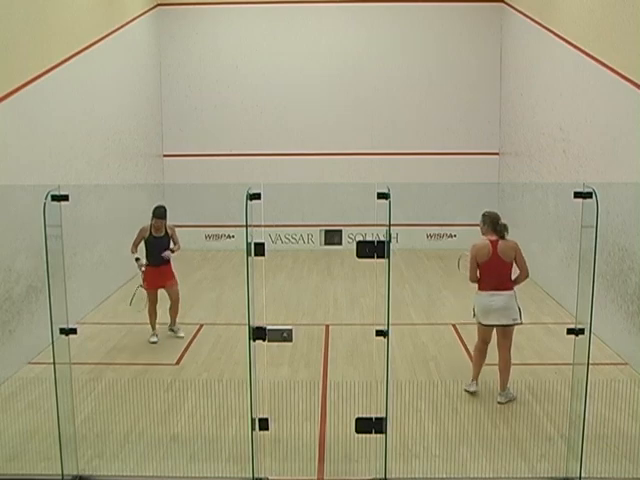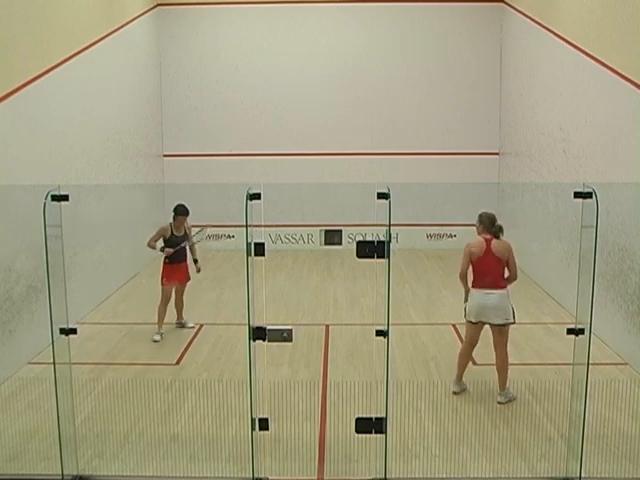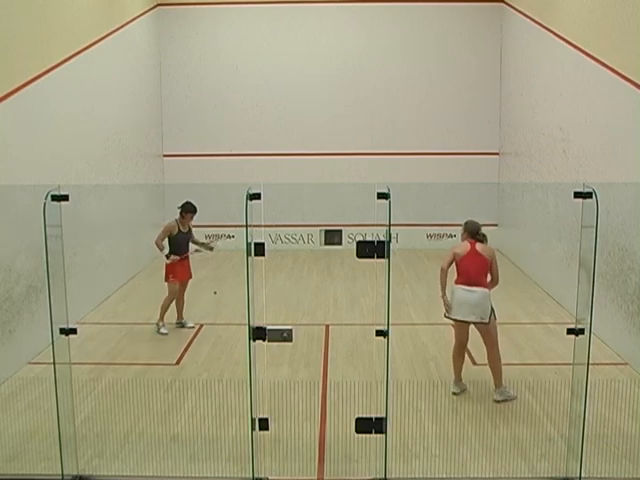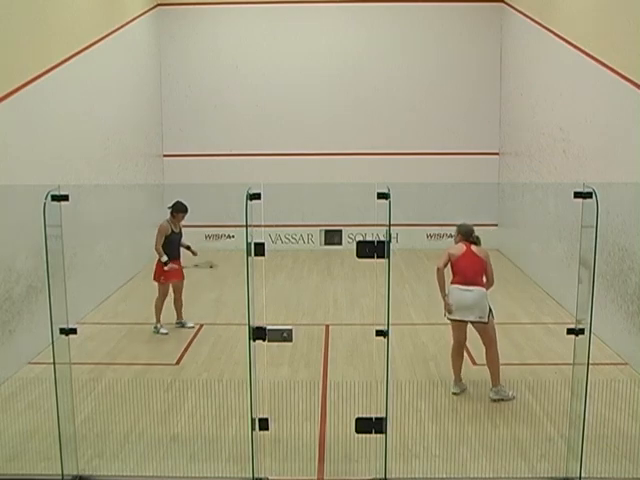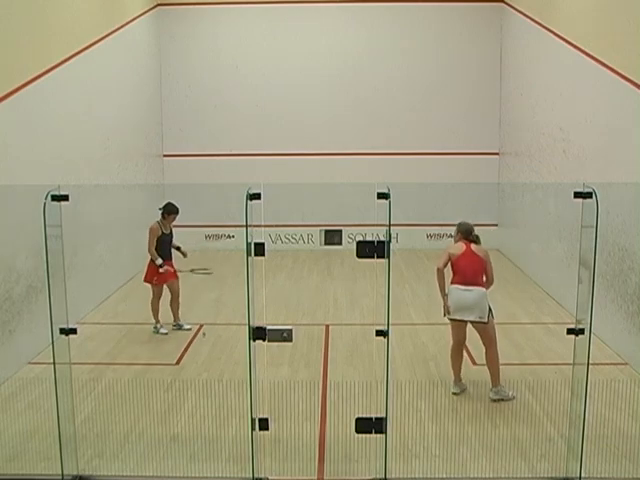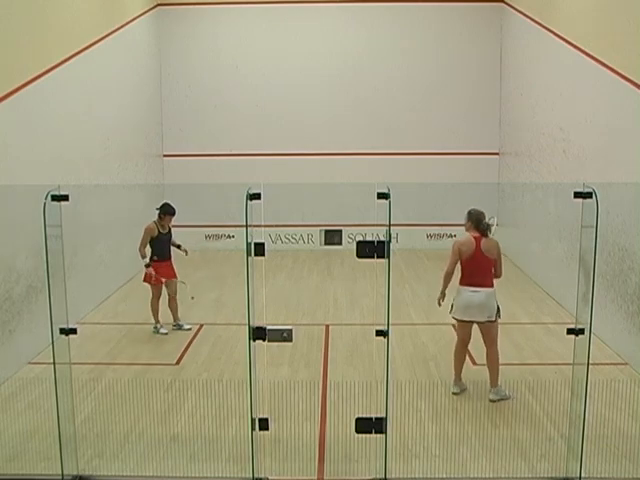
dt=0.4s
person 1, frame 1
left shoulder: (477, 247)
right shoulder: (512, 246)
left elbow: (472, 278)
right elbow: (524, 273)
left hip: (484, 299)
right hip: (506, 300)
left knee: (482, 343)
right knee: (504, 349)
left ankle: (473, 382)
right ankle: (503, 392)
person 1, frame 2
left shoulder: (471, 246)
right shoulder: (505, 246)
left elbow: (462, 274)
right elbow: (513, 276)
left wrist: (467, 290)
left hip: (477, 298)
right hip: (499, 298)
left knee: (469, 343)
right knee: (501, 348)
left ankle: (457, 383)
right ankle: (503, 392)
person 1, frame 3
left shoulder: (457, 248)
right shoulder: (489, 250)
left elbow: (444, 268)
right elbow: (495, 280)
left wrist: (443, 295)
left hip: (460, 294)
right hip: (480, 297)
left knee: (460, 343)
right knee: (492, 346)
left ankle: (457, 383)
right ankle: (499, 390)
person 1, frame 4
left shoulder: (452, 250)
right shoulder: (483, 252)
left elbow: (439, 268)
right elbow: (490, 281)
left wrist: (444, 296)
left hip: (456, 294)
right hip: (477, 296)
left knee: (458, 342)
right knee: (491, 345)
left ankle: (457, 383)
right ankle: (496, 389)
person 1, frame 5
left shoulder: (452, 249)
right shoulder: (483, 251)
left elbow: (439, 268)
right elbow: (490, 280)
left wrist: (444, 297)
left hip: (457, 294)
right hip: (477, 296)
left knee: (458, 342)
right knee: (490, 345)
left ankle: (457, 383)
right ankle: (496, 389)
person 1, frame 6
left shoulder: (461, 243)
right shoulder: (494, 244)
left elbow: (449, 270)
right elbow: (498, 274)
left wrist: (442, 292)
left hip: (465, 294)
right hip: (486, 296)
left knee: (462, 342)
right knee: (491, 345)
left ankle: (457, 383)
right ankle: (495, 389)
person 2, frame 1
left shoulder: (170, 229)
right shoulder: (144, 230)
left elbow: (178, 245)
right elbow: (134, 247)
left wrist: (171, 251)
right wrist: (137, 259)
left hip: (166, 269)
right hip: (150, 271)
left knee: (175, 299)
right knee: (152, 303)
left ankle: (173, 325)
right ankle: (154, 332)
person 2, frame 2
left shoulder: (187, 227)
right shoulder: (165, 229)
left elbow: (191, 244)
right elbow: (150, 243)
left wrist: (196, 261)
right wrist: (162, 249)
left hip: (183, 266)
right hip: (169, 267)
left knee: (180, 295)
right knee: (165, 299)
left ankle: (180, 320)
right ankle: (159, 330)
person 2, frame 3
left shoulder: (189, 225)
right shoulder: (172, 226)
right elbow: (158, 241)
left wrist: (203, 244)
right wrist: (168, 255)
left hip: (185, 263)
right hip: (174, 264)
left knee: (181, 294)
right knee: (172, 295)
left ankle: (180, 320)
right ankle: (160, 322)
person 2, frame 4
left shoulder: (178, 225)
right shoulder: (164, 226)
right elbow: (157, 247)
left wrist: (189, 248)
right wrist: (167, 262)
left hip: (177, 264)
right hip: (165, 266)
left knee: (179, 294)
right knee: (162, 295)
left ankle: (180, 320)
right ankle: (157, 324)
person 2, frame 5
left shoulder: (169, 226)
right shoulder: (155, 228)
right elbow: (151, 250)
left wrist: (179, 248)
right wrist: (161, 265)
left hip: (169, 264)
right hip: (157, 266)
left knee: (176, 294)
right knee: (157, 296)
left ankle: (177, 322)
right ankle: (157, 325)
person 2, frame 6
left shoulder: (168, 225)
right shoulder: (151, 228)
right elbow: (142, 248)
left wrist: (179, 246)
right wrist: (147, 266)
left hip: (168, 264)
right hip: (156, 266)
left knee: (173, 294)
right knee: (156, 296)
left ankle: (177, 322)
right ankle: (157, 325)
